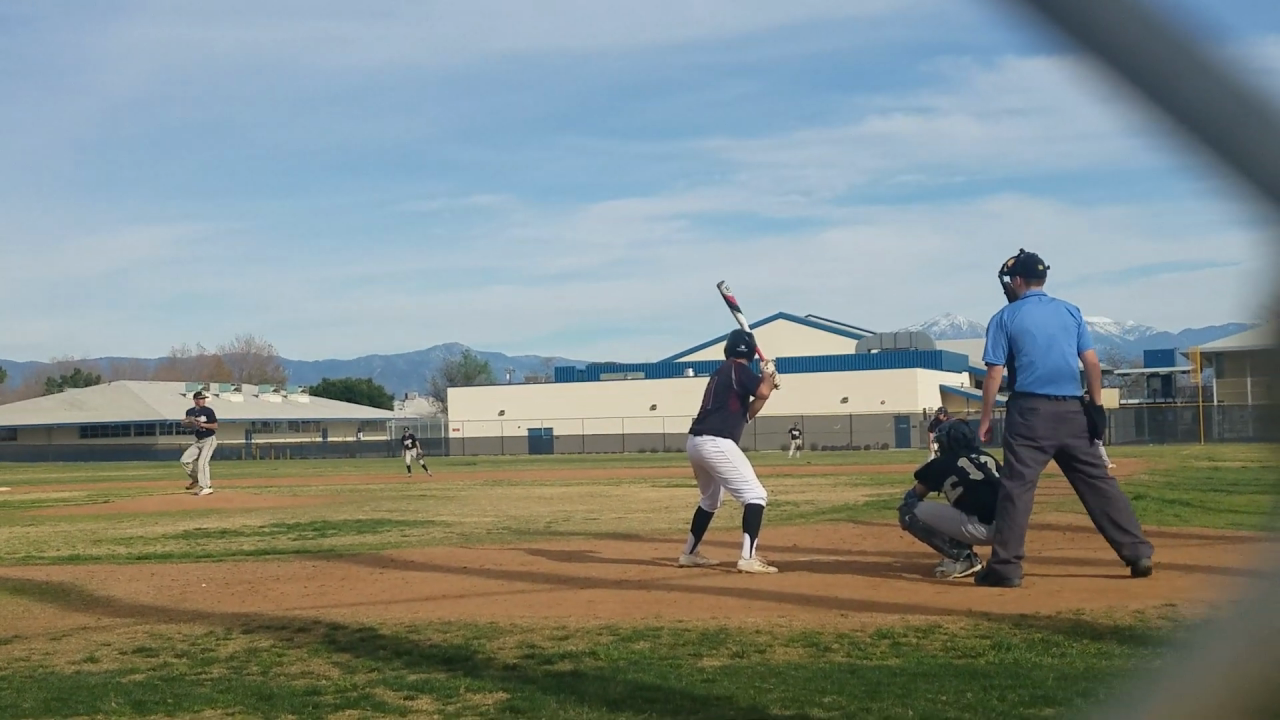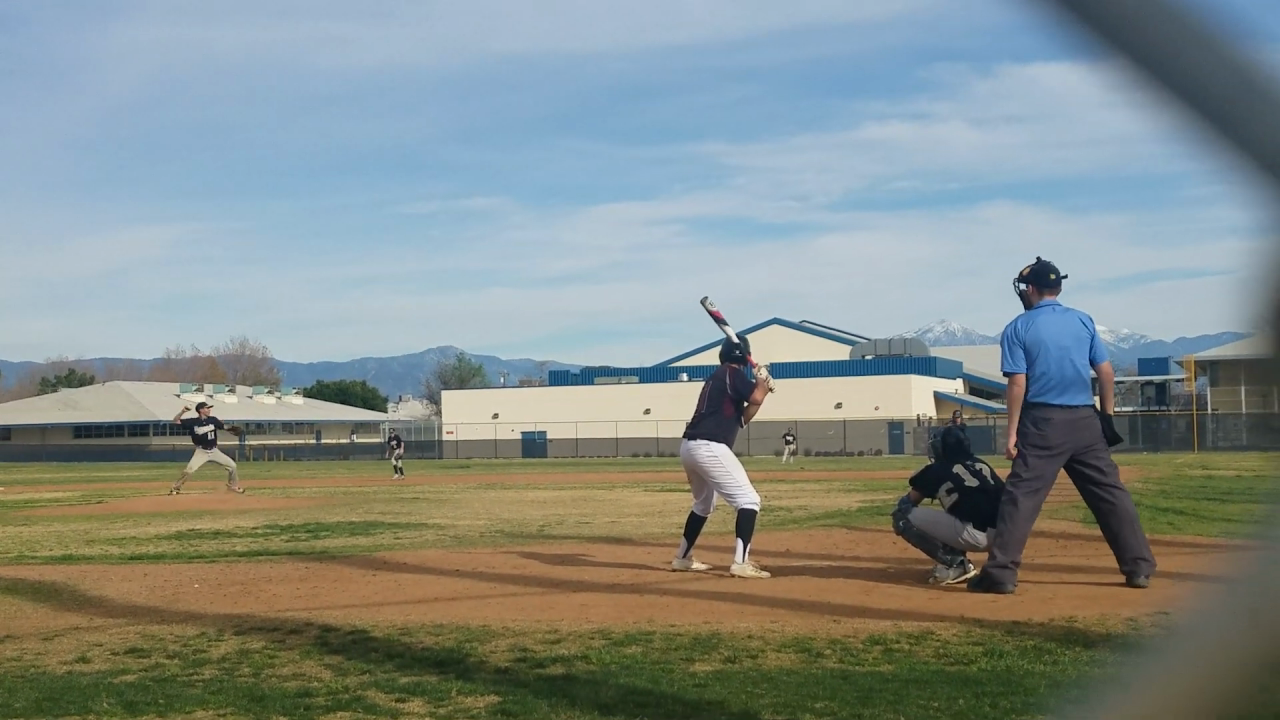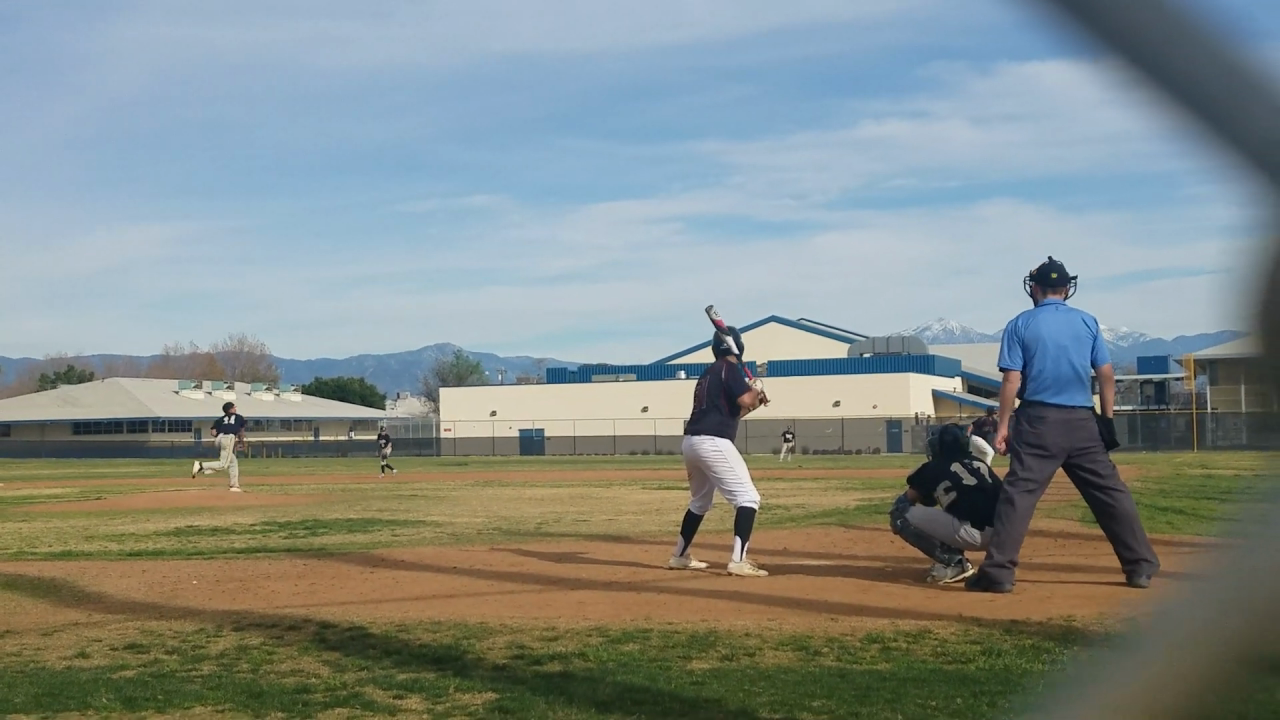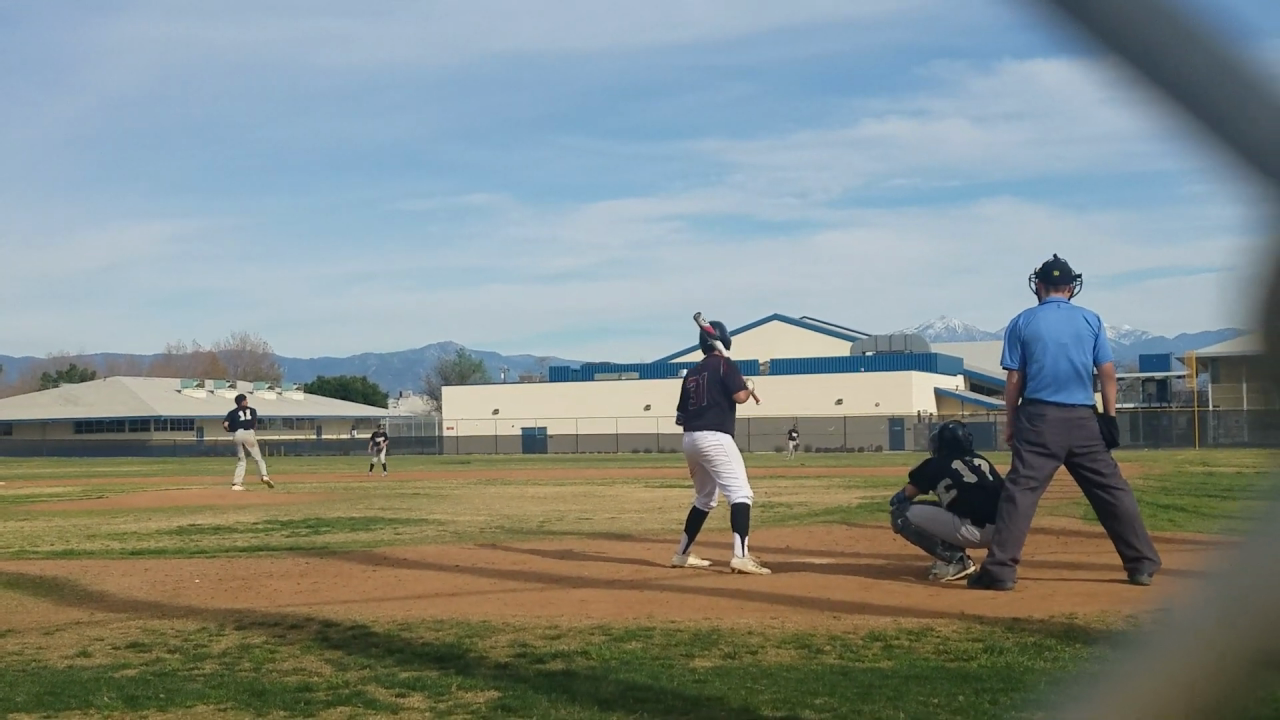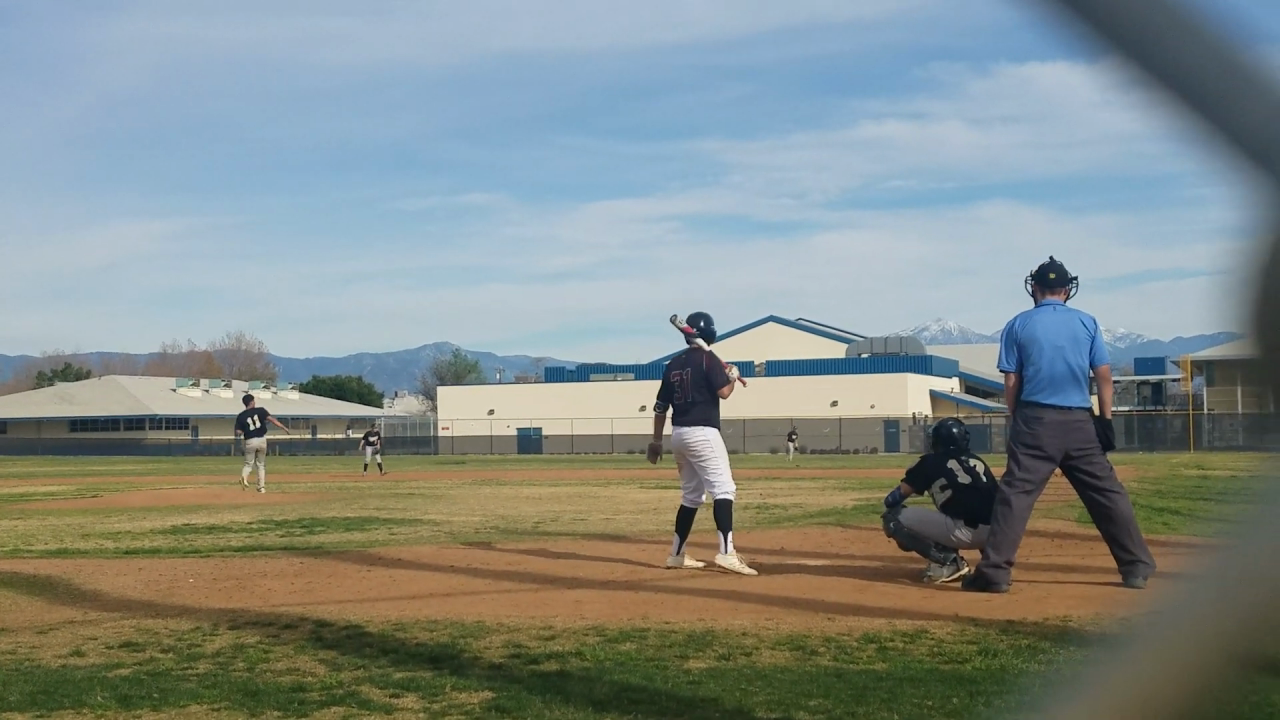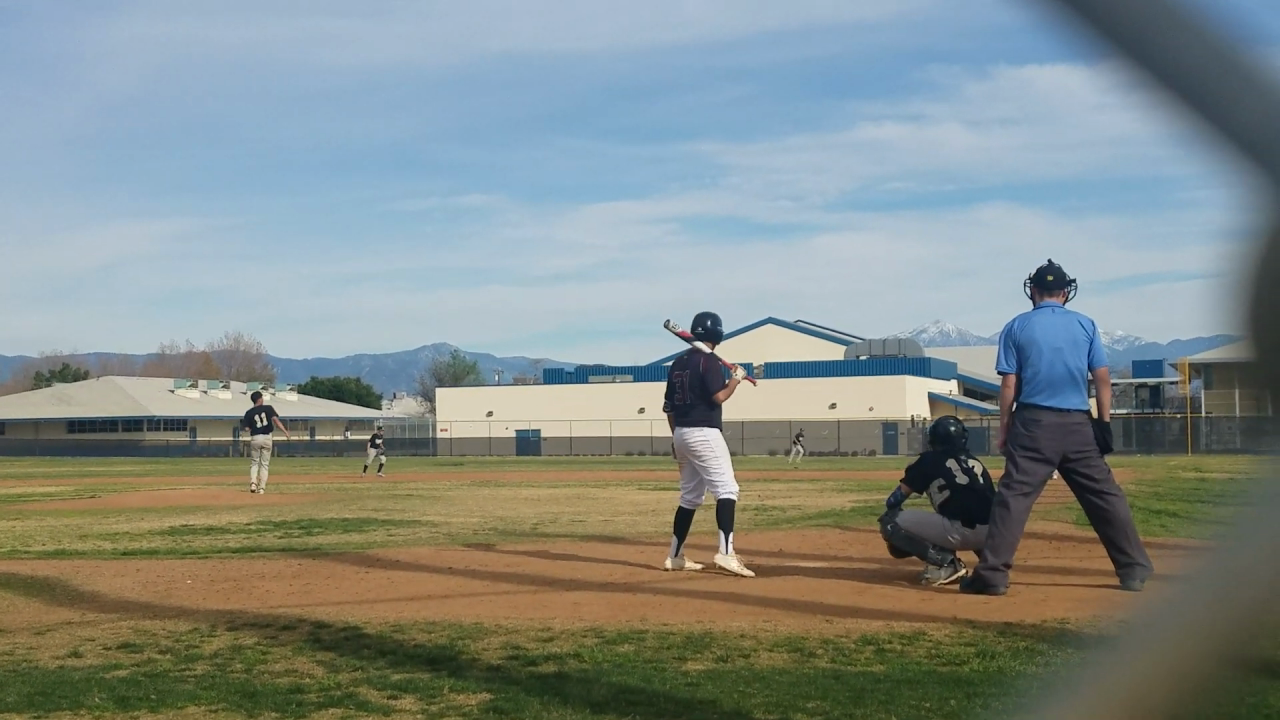
dt=0.3s
person 1, frame 1
left shoulder: (1004, 318)
right shoulder: (1070, 311)
left elbow: (994, 375)
right elbow: (1091, 362)
left wrist: (986, 418)
right wrist: (1096, 405)
left hip: (1030, 411)
right hip: (1072, 409)
left knee: (1017, 487)
right knee: (1098, 481)
left ankle: (1005, 567)
right ankle: (1137, 551)
person 1, frame 2
left shoulder: (1018, 327)
right shoulder: (1084, 321)
left elbow: (1018, 384)
right elbow: (1106, 373)
left wrist: (1012, 433)
right wrist: (1107, 416)
left hip: (1043, 421)
right hip: (1085, 420)
left knee: (1021, 495)
right knee: (1110, 492)
left ankle: (1000, 572)
right ankle: (1139, 567)
person 1, frame 3
left shoulder: (1020, 324)
right shoulder: (1088, 322)
left elbow: (1013, 381)
right elbow: (1106, 374)
left wrist: (1003, 426)
right wrist: (1107, 419)
left hip: (1038, 420)
right hip: (1082, 420)
left knee: (1019, 493)
right knee: (1110, 492)
left ankle: (998, 572)
right ankle: (1141, 567)
person 1, frame 4
left shoulder: (1022, 322)
right shoulder: (1091, 320)
left elbow: (1015, 380)
right elbow: (1108, 372)
left wrist: (1012, 423)
right wrist: (1109, 417)
left hip: (1038, 418)
right hip: (1083, 419)
left knee: (1020, 491)
right knee: (1111, 490)
left ankle: (999, 569)
right ankle: (1143, 565)
person 1, frame 5
left shoulder: (1018, 325)
right shoulder: (1087, 322)
left elbow: (1012, 383)
right elbow: (1104, 375)
left wrist: (1017, 423)
right wrist: (1106, 420)
left hip: (1035, 420)
right hip: (1080, 421)
left knee: (1016, 493)
right knee: (1107, 493)
left ankle: (994, 572)
right ankle: (1137, 568)
person 1, frame 6
left shoulder: (1017, 327)
right shoulder: (1085, 325)
left elbow: (1010, 384)
right elbow: (1102, 377)
left wrist: (1004, 428)
right wrist: (1104, 423)
left hip: (1033, 423)
right hip: (1078, 423)
left knee: (1014, 495)
right knee: (1105, 496)
left ankle: (991, 574)
right ankle: (1135, 570)
person 2, frame 1
left shoulder: (721, 373)
right shoulder: (738, 369)
left elbow: (747, 413)
right elbow: (763, 392)
left wrist: (768, 384)
right wrist: (768, 376)
left hip: (696, 443)
right hip: (716, 443)
left knee: (710, 499)
right knee: (755, 495)
left ankle: (690, 554)
right ankle: (748, 558)
person 2, frame 2
left shoulder: (716, 377)
right shoulder: (732, 374)
left elbow: (742, 417)
right elbow: (755, 399)
left wrist: (763, 389)
right wrist: (762, 381)
left hip: (690, 447)
right hip: (709, 448)
left knee: (703, 504)
right knee: (748, 499)
left ankle: (683, 558)
right ankle: (741, 562)
person 2, frame 3
left shoulder: (708, 373)
right shoulder: (730, 368)
right elbow: (744, 400)
left wrist: (755, 403)
right wrist: (756, 390)
left hip: (691, 443)
right hip: (713, 443)
left knee: (700, 502)
right knee: (748, 498)
left ankle: (680, 556)
right ankle: (738, 560)
person 2, frame 4
left shoulder: (692, 372)
right shoulder: (724, 364)
left elbow: (681, 416)
right elbow: (740, 397)
right wrist: (750, 387)
left hip: (691, 439)
right hip: (715, 438)
left knee: (704, 498)
right knee: (740, 493)
left ankle: (683, 554)
right ankle: (741, 556)
person 2, frame 5
left shoulder: (673, 364)
right shoulder: (707, 358)
left elbow: (661, 406)
right elbow: (724, 391)
left wrist: (656, 441)
right wrist: (733, 375)
left hip: (679, 434)
right hip: (703, 433)
left knee: (692, 495)
right knee: (723, 489)
left ankle: (676, 555)
right ankle: (727, 552)
person 2, frame 6
left shoulder: (678, 363)
right shoulder: (708, 361)
left elbow: (669, 405)
right elbow: (719, 396)
left wrist: (678, 431)
right wrist: (736, 377)
left hip: (681, 434)
right hip: (704, 433)
left knee: (689, 496)
right knee: (726, 489)
left ankle: (675, 557)
right ankle: (726, 553)
person 3, frame 1
left shoulder: (942, 463)
right shoulder: (987, 458)
left elbow: (911, 497)
left hip: (981, 528)
left knee: (908, 510)
left ankle: (961, 557)
right ankle: (969, 552)
person 3, frame 2
left shoulder: (937, 469)
right shoulder: (982, 465)
left elbow: (905, 504)
left hip: (975, 535)
left knee: (902, 516)
left ankle: (955, 564)
person 3, frame 3
left shoulder: (934, 468)
right shoulder: (980, 464)
left elbow: (902, 503)
left hip: (972, 534)
left knee: (899, 515)
left ankle: (952, 562)
person 3, frame 4
left shoulder: (935, 464)
right shoulder: (982, 461)
left elbow: (898, 500)
left hip: (973, 531)
left knee: (900, 514)
left ankle: (953, 560)
person 3, frame 5
left shoulder: (931, 462)
right shoulder: (977, 461)
left elbow: (892, 500)
left hip: (966, 532)
left knee: (892, 518)
left ankle: (947, 561)
person 3, frame 6
left shoulder: (929, 460)
right shoulder: (975, 462)
left elbow: (893, 501)
left wrist: (898, 521)
left hip: (962, 531)
left knee: (889, 522)
left ankle: (944, 562)
